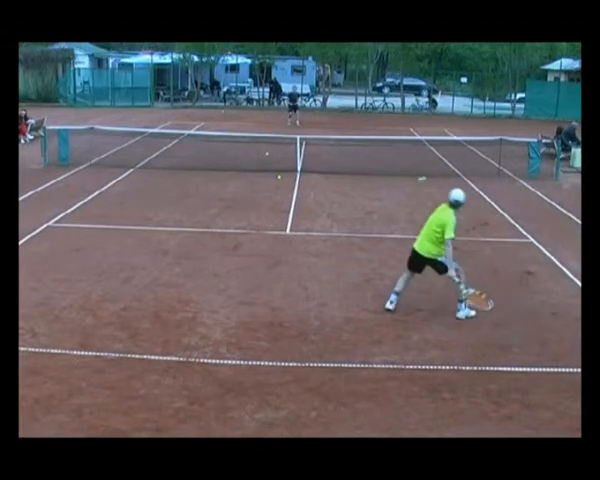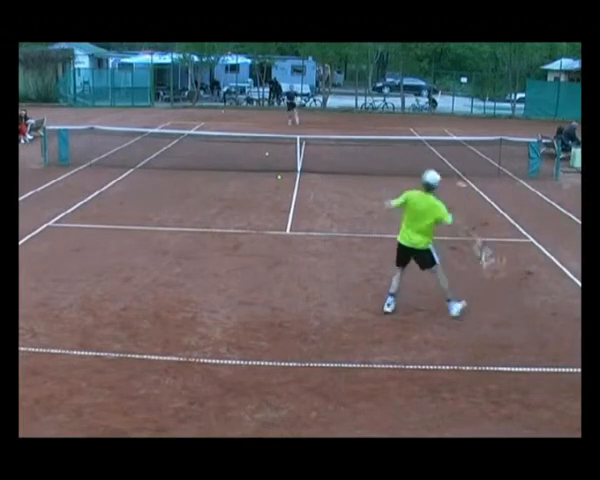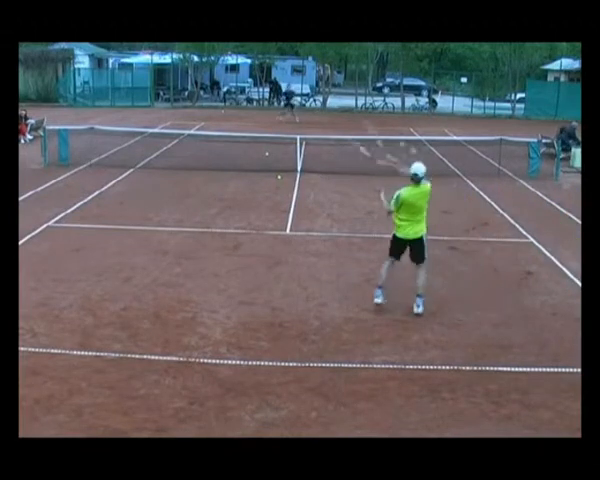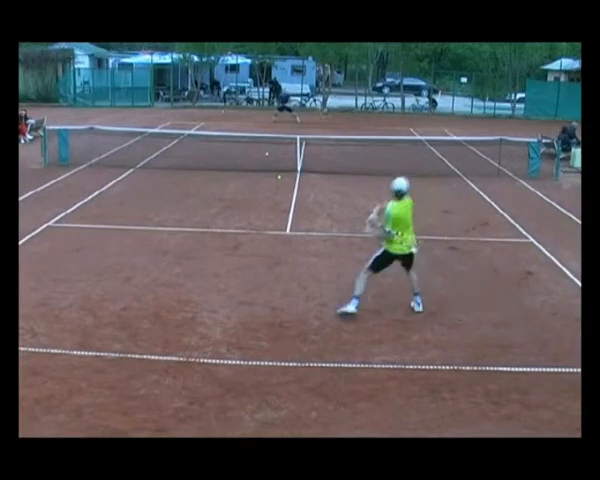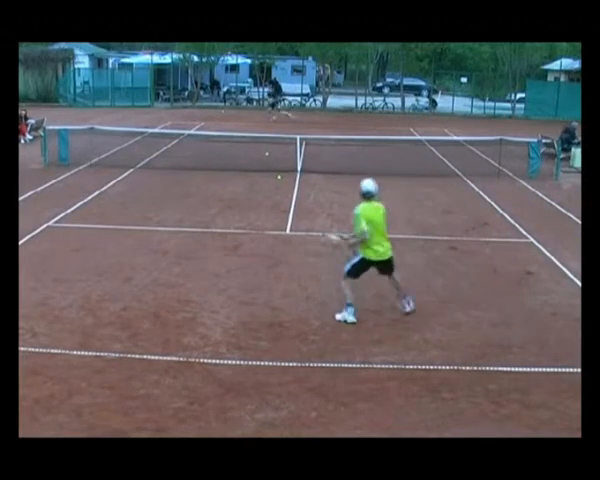
dt=0.2s
person 1, frame 1
left shoulder: (443, 207)
right shoulder: (450, 219)
right elbow: (448, 245)
right wrist: (451, 269)
left hip: (418, 248)
right hip: (433, 253)
left knee: (408, 274)
right knee: (459, 273)
left ankle: (392, 301)
right ankle: (462, 308)
person 1, frame 2
left shoulder: (409, 195)
right shoulder: (437, 205)
left elbow: (391, 206)
right elbow: (449, 223)
left wrist: (389, 203)
left hip: (404, 241)
right hip: (422, 244)
left knee: (399, 271)
right knee: (439, 272)
left ankle: (389, 303)
right ankle: (452, 305)
person 1, frame 3
left shoulder: (402, 193)
right shoulder: (427, 188)
left elbow: (389, 212)
left wrist: (383, 199)
left hip: (400, 233)
right hip: (418, 234)
left knee: (389, 261)
right knee: (421, 267)
left ankle: (379, 294)
right ankle: (419, 303)
person 1, frame 4
left shoulder: (390, 210)
right shoulder: (408, 201)
left elbow: (385, 236)
left wrist: (373, 229)
right wrist: (375, 214)
left hip: (392, 248)
right hip: (408, 247)
left knee: (365, 273)
right knee: (410, 270)
left ankle: (353, 305)
right ankle: (418, 302)
person 1, frame 5
left shoulder: (359, 211)
right shoulder: (380, 207)
left elbow: (365, 236)
left wrist: (351, 242)
right wrist: (354, 235)
left hip: (368, 254)
right hip: (385, 252)
left knee: (346, 278)
right knee: (391, 275)
left ankle: (349, 312)
right ankle: (406, 303)
